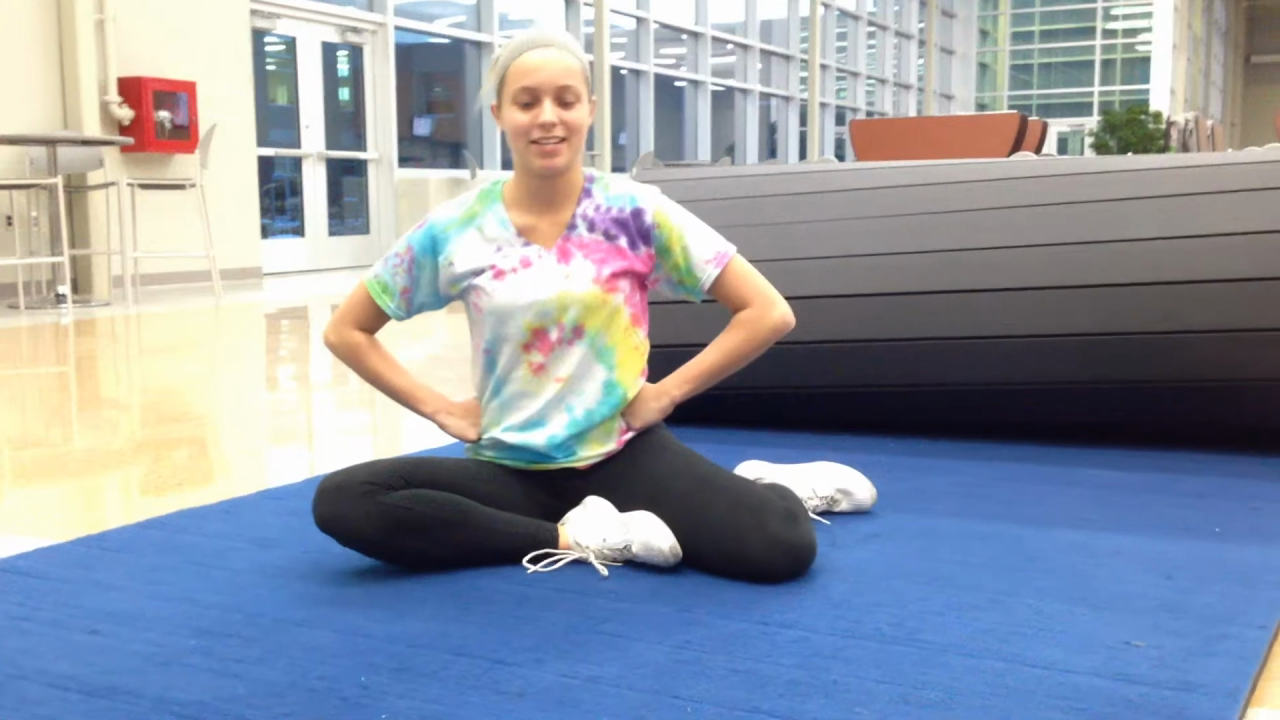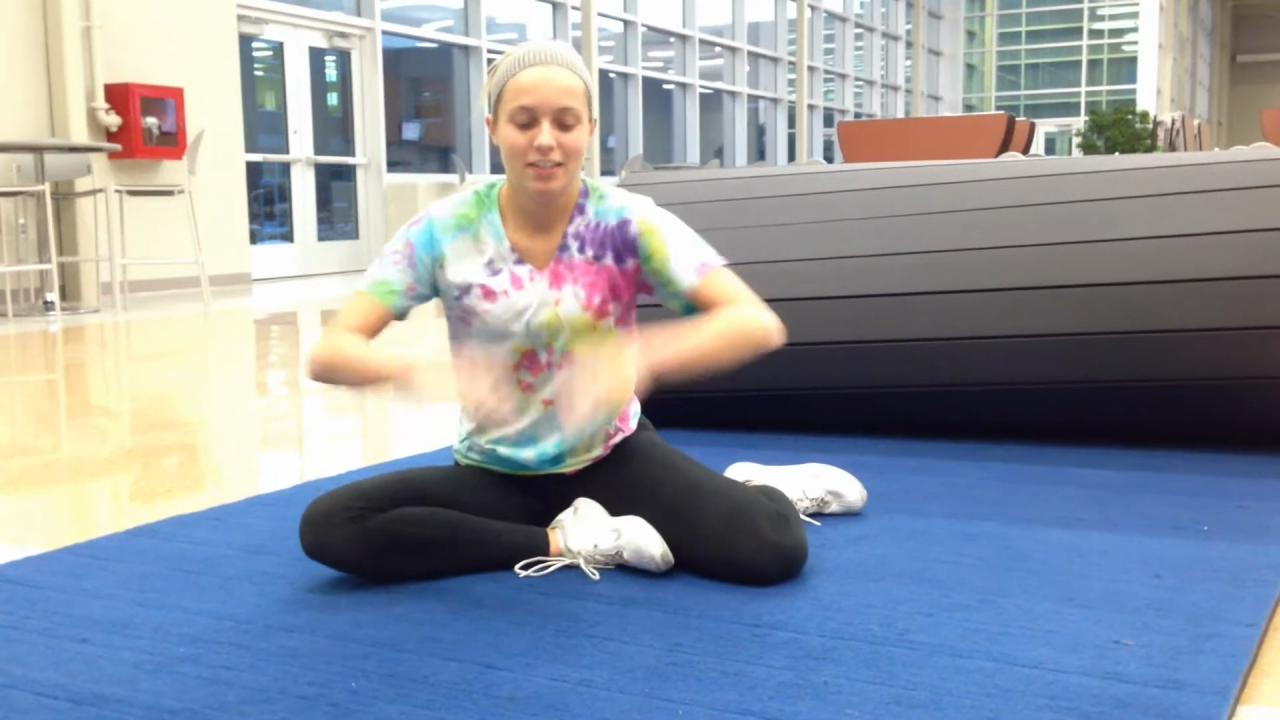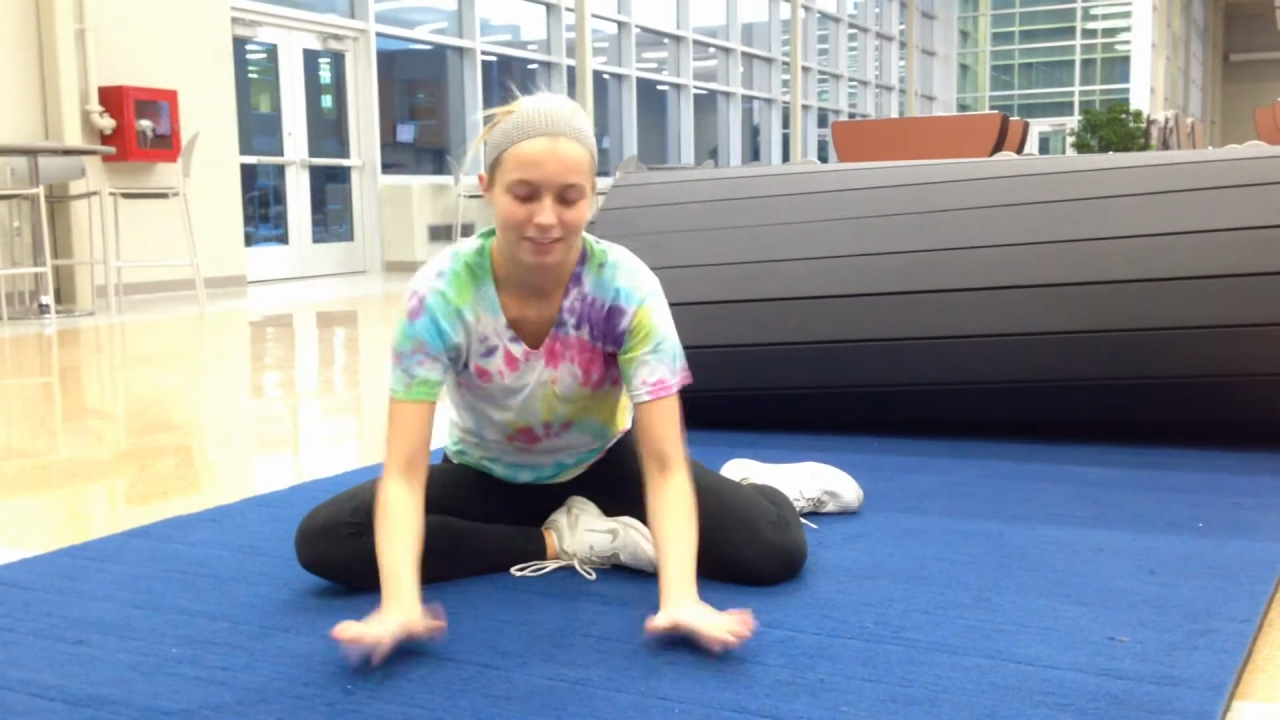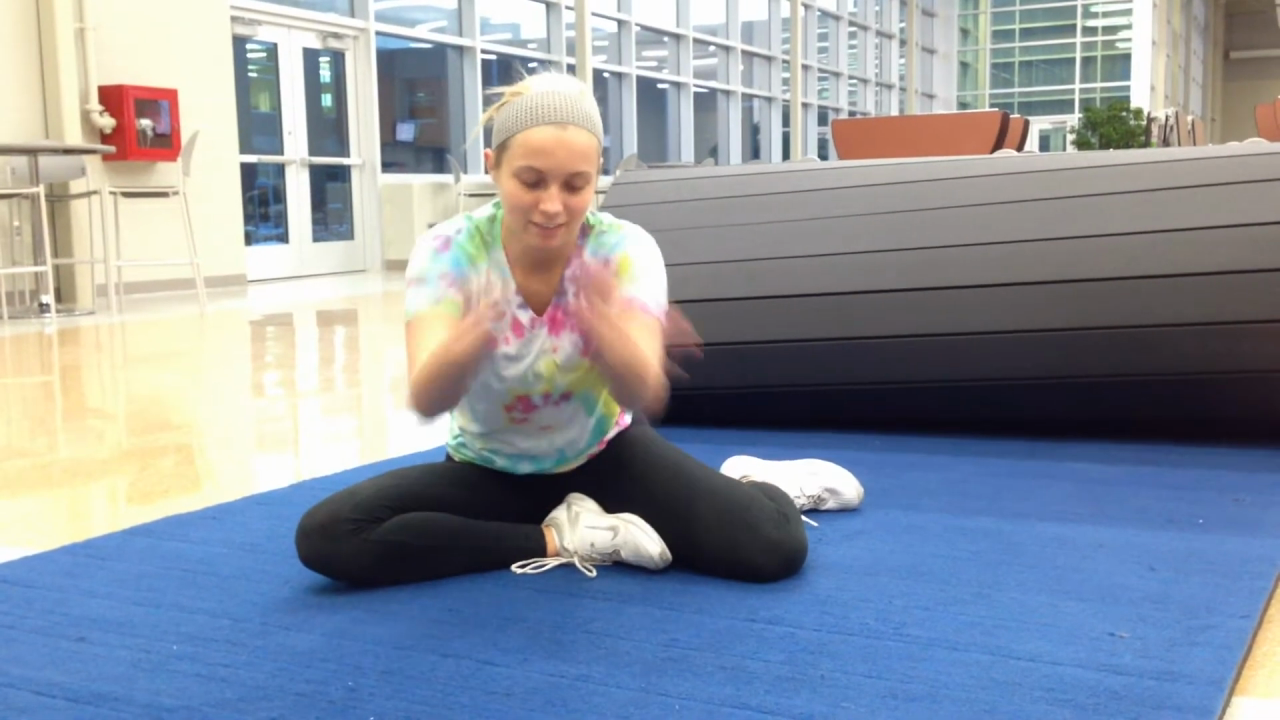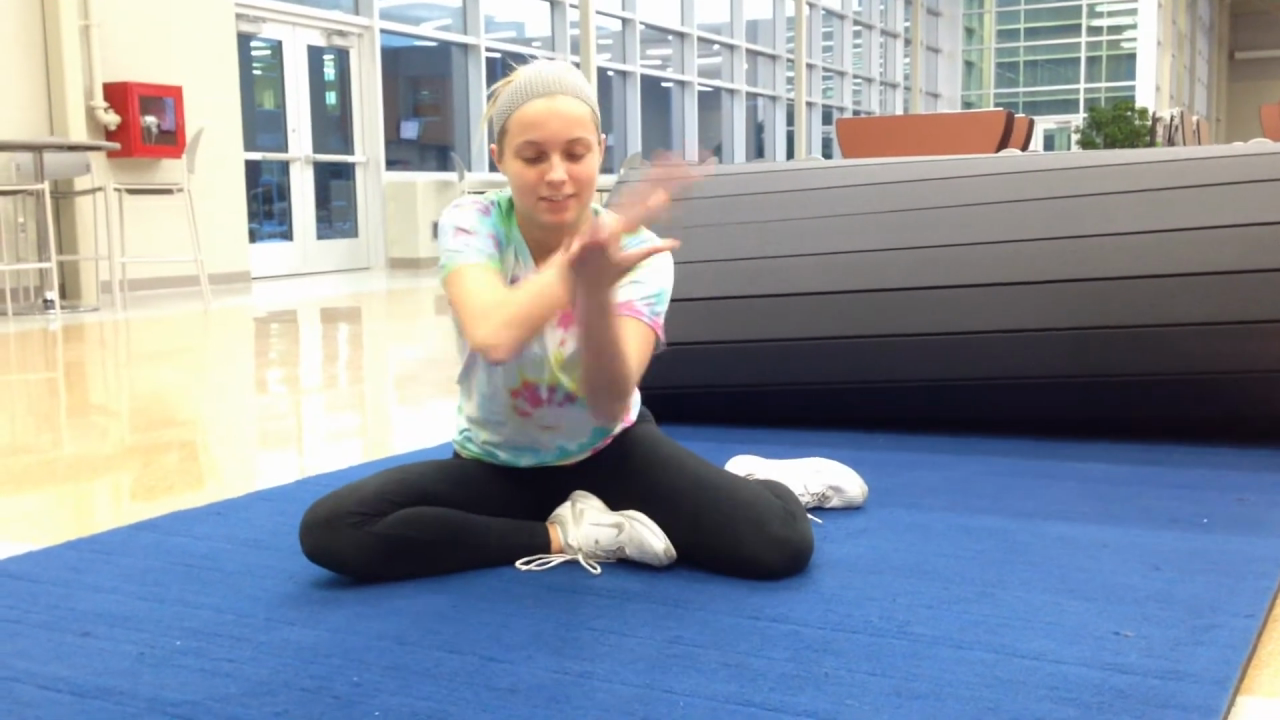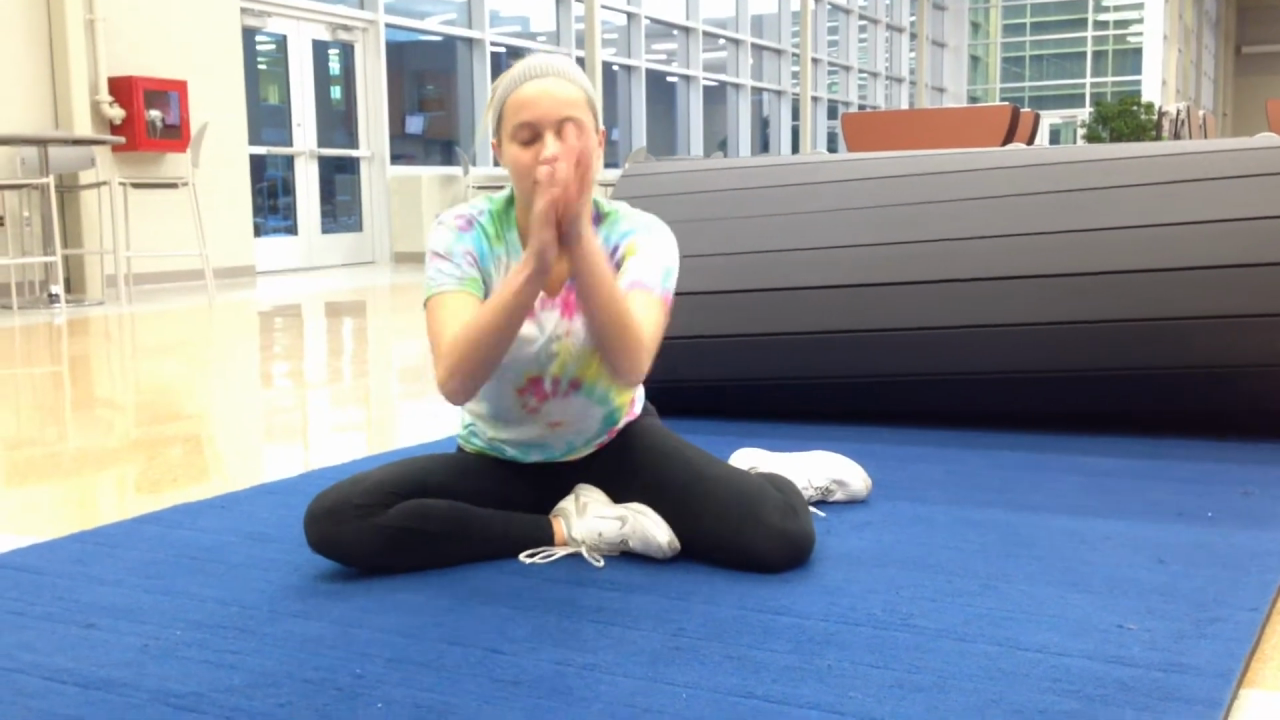
dt=0.7s
person 1, frame 1
left shoulder: (637, 214)
right shoulder: (452, 231)
left elbow: (768, 312)
right elbow: (345, 331)
left wrist: (664, 394)
right wrist: (441, 409)
left hip: (622, 455)
right hip: (507, 469)
left knee: (783, 547)
right knee: (340, 502)
left ankle: (763, 485)
right ankle: (573, 539)
person 1, frame 2
left shoulder: (626, 221)
right shoulder: (445, 229)
left elbow: (760, 326)
right elbow: (328, 355)
left wrist: (643, 358)
right wrist: (426, 371)
left hip: (611, 458)
right hip: (493, 475)
left knee: (776, 546)
right knee: (327, 529)
left ankle: (755, 485)
right ankle: (567, 542)
person 1, frame 3
left shoulder: (626, 287)
right shoulder: (441, 292)
left elbow: (664, 459)
right elbow: (404, 470)
left wrist: (680, 594)
right wrist: (399, 601)
left hip: (604, 466)
right hip: (483, 480)
left knee: (775, 545)
right knee: (322, 541)
right ankle: (560, 543)
person 1, frame 4
left shoulder: (624, 247)
right shoulder: (447, 251)
left elbow: (647, 395)
right elbow: (423, 397)
left wrist: (604, 325)
right wrist: (479, 325)
left hip: (606, 456)
right hip: (487, 470)
left knee: (776, 544)
right knee: (325, 537)
right ankle: (564, 538)
person 1, frame 5
left shoulder: (636, 248)
right shoulder: (471, 224)
left elbow: (608, 403)
right elbow: (496, 338)
left wrist: (595, 278)
right wrist: (582, 255)
left hip: (611, 453)
right hip: (495, 465)
left knee: (780, 541)
right knee: (330, 531)
right ankle: (569, 536)
person 1, frame 6
left shoulder: (639, 236)
right shoulder: (465, 235)
left elbow: (631, 363)
right elbow: (456, 382)
left wrist: (578, 236)
right wrist: (539, 255)
left hip: (612, 447)
right hip: (497, 464)
left knee: (783, 533)
right knee: (330, 521)
right ankle: (571, 525)
